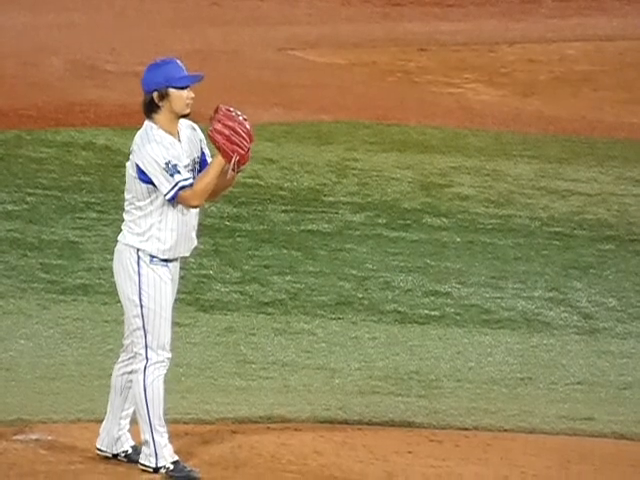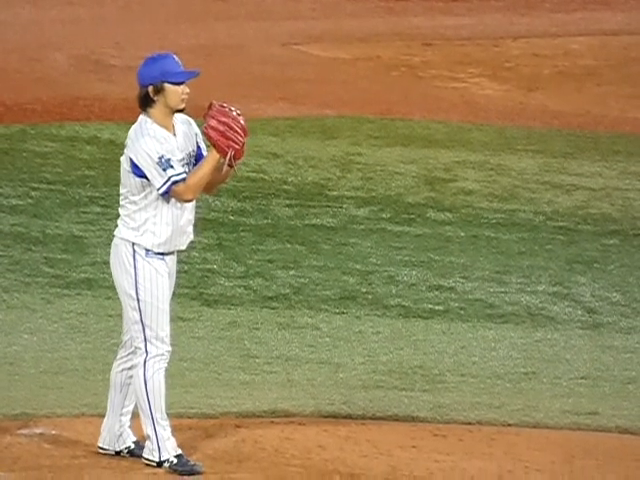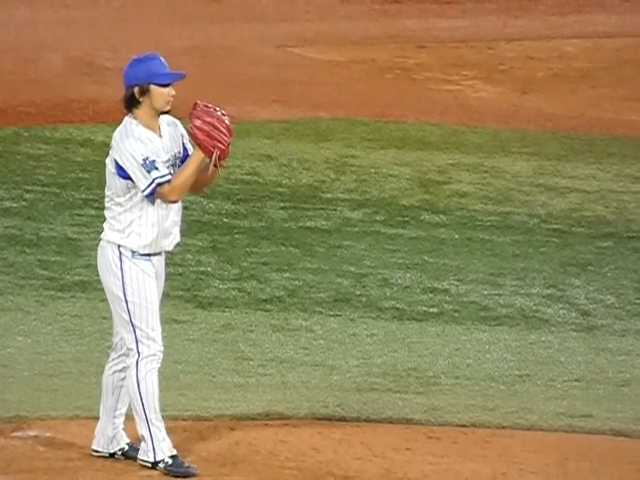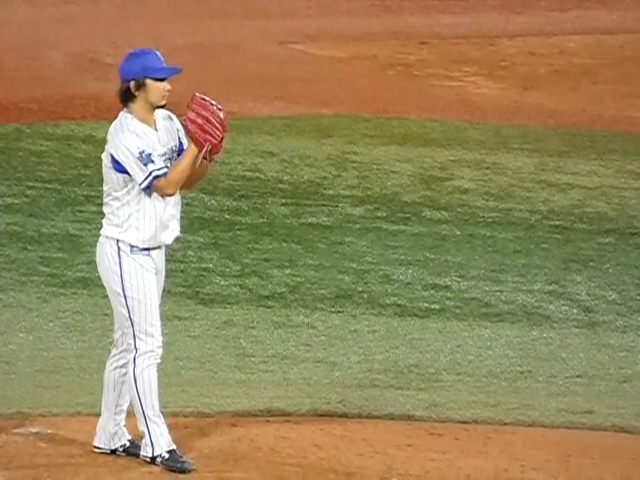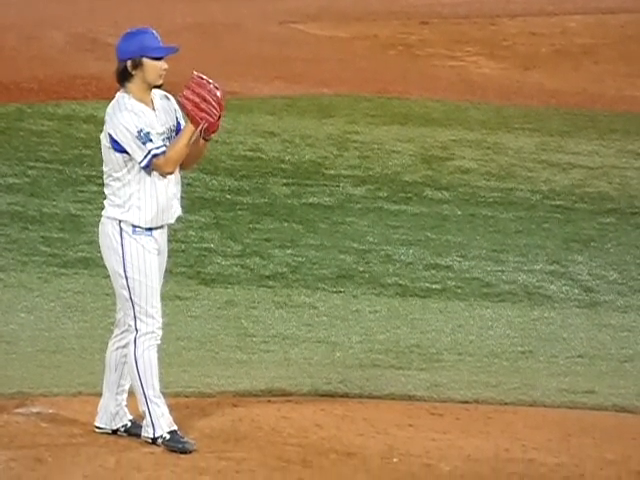
dt=1s
person 1, frame 1
left shoulder: (190, 132)
right shoulder: (149, 145)
left elbow: (212, 191)
right elbow: (191, 196)
left wrist: (234, 165)
right wrist: (223, 153)
left hip: (168, 260)
right hip: (144, 260)
left knee: (137, 353)
right knee: (152, 356)
left ankle: (114, 439)
person 1, frame 2
left shoulder: (186, 127)
right shoulder: (144, 139)
left elbow: (210, 184)
right elbow: (186, 190)
left wrist: (230, 156)
right wrist: (217, 148)
left hip: (164, 254)
right hip: (140, 254)
left knee: (136, 347)
right knee: (153, 349)
left ankle: (115, 436)
person 1, frame 3
left shoulder: (172, 128)
right shoulder: (128, 141)
left elbow: (196, 185)
right elbow: (171, 192)
left wrist: (215, 158)
right wrist: (202, 149)
left hip: (152, 255)
right hip: (127, 256)
left knee: (128, 349)
right knee: (146, 350)
left ankle: (108, 438)
person 1, frame 4
left shoulder: (167, 122)
right shoulder: (124, 134)
left elbow: (189, 179)
right elbow: (167, 184)
left wrist: (209, 151)
right wrist: (196, 142)
left hip: (153, 249)
right hip: (126, 252)
left knee: (129, 345)
right knee: (145, 346)
left ankle: (110, 435)
right ankle: (156, 443)
person 1, frame 5
left shoulder: (165, 102)
right shoulder: (122, 114)
left elbow: (187, 160)
right elbow: (165, 164)
left wrist: (206, 131)
right wrist: (194, 120)
left hip: (155, 230)
right hip: (128, 232)
left knee: (131, 326)
right knee: (145, 327)
left ankle: (111, 415)
right ankle: (158, 424)
